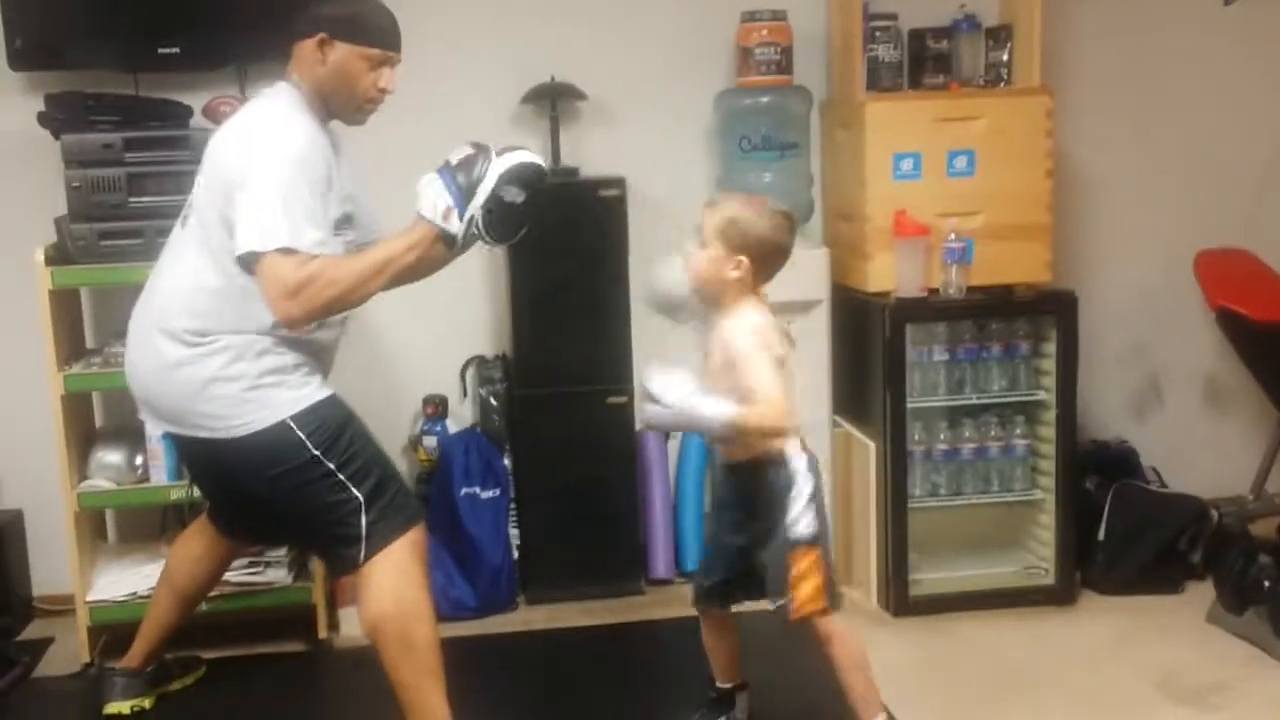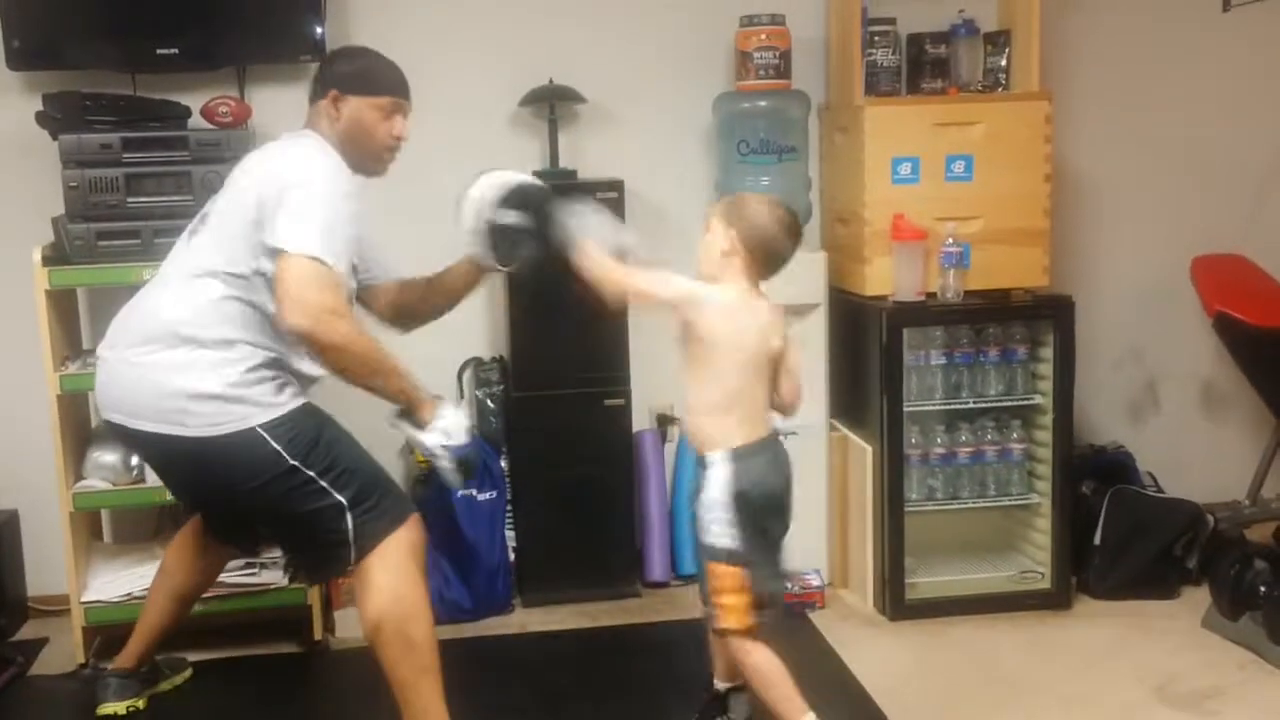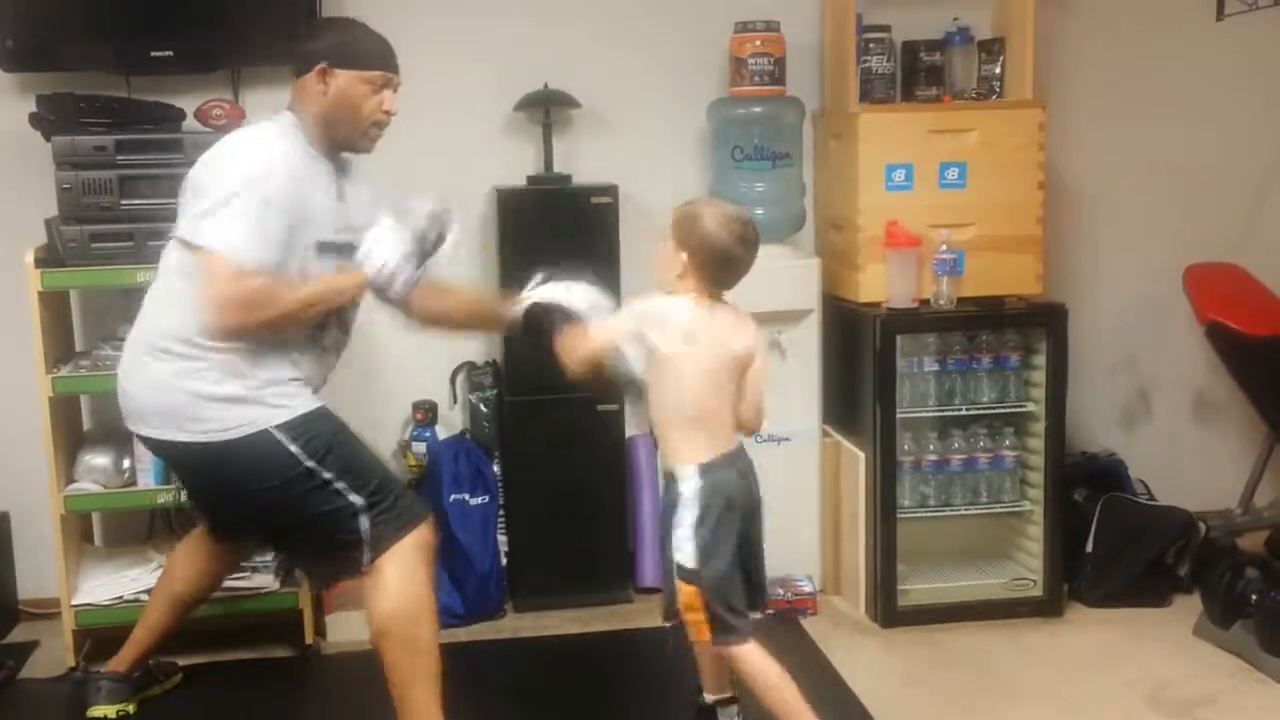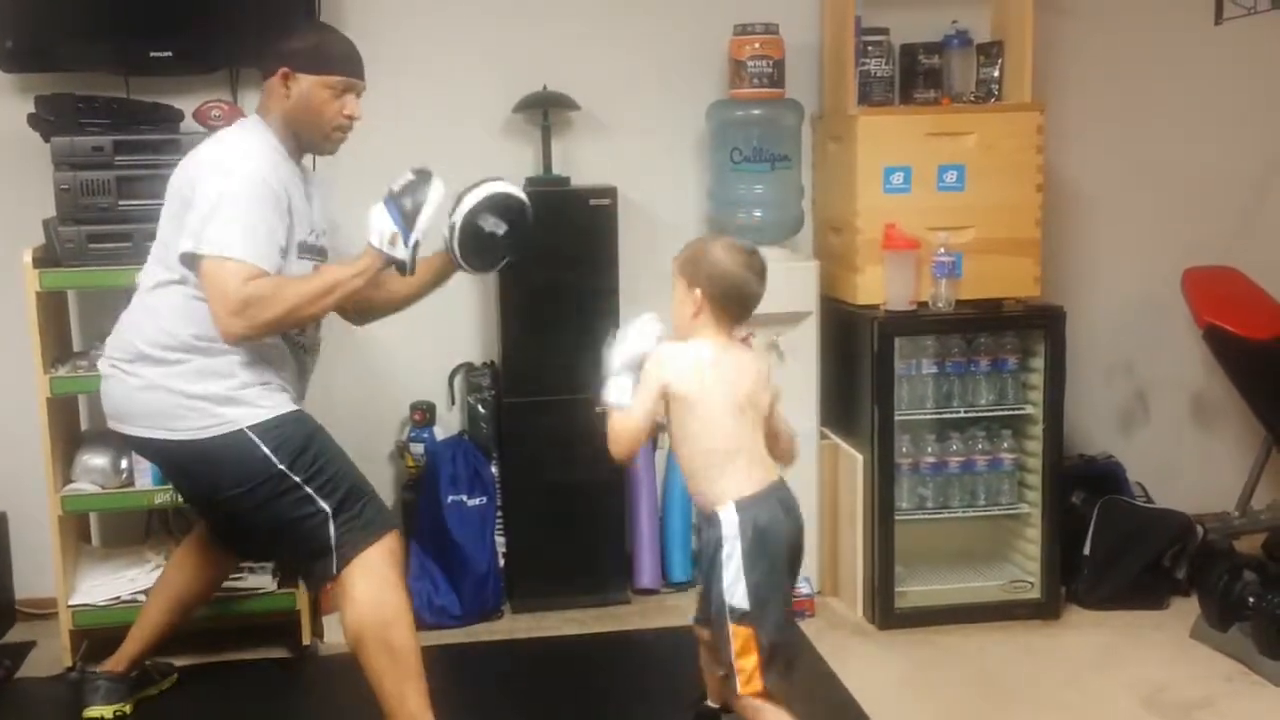
dt=1s
person 1, frame 1
left shoulder: (295, 132)
right shoulder: (283, 140)
left elbow: (354, 259)
right elbow: (306, 290)
left wrist: (454, 221)
right wrist: (433, 226)
left hip: (187, 366)
right hip: (232, 377)
left knee: (236, 518)
right knee: (393, 538)
person 1, frame 2
left shoulder: (305, 180)
right shoulder: (313, 174)
left elbow: (395, 305)
right elbow: (312, 317)
left wrist: (482, 263)
right wrist: (426, 404)
left hip: (137, 382)
right hip: (206, 394)
left knee: (230, 516)
right knee: (391, 538)
person 1, frame 3
left shoulder: (332, 178)
right shoulder: (267, 165)
left elbow: (407, 291)
right elbow: (232, 309)
left wrist: (518, 312)
right wrist: (360, 276)
left hip: (162, 392)
right hip: (218, 397)
left knee: (233, 527)
right knee: (402, 542)
person 1, frame 4
left shoulder: (283, 170)
right shoulder: (244, 165)
left elbow: (345, 303)
right elbow: (244, 313)
left wrist: (451, 255)
right wrist: (376, 255)
left hip: (159, 391)
right hip: (202, 398)
left knee: (234, 527)
right knee: (369, 546)
person 2, frame 1
left shoulder: (745, 331)
right shoulder: (732, 313)
left elbow: (774, 420)
left wrist: (694, 410)
left hip: (779, 478)
right hip: (738, 477)
left knee: (817, 614)
right knee: (710, 602)
person 2, frame 2
left shoulder: (698, 297)
right shoulder: (771, 316)
left elbow: (611, 280)
right elbow: (787, 400)
left wrist: (584, 235)
left hip: (729, 475)
right hip: (764, 459)
left knee: (736, 628)
right knee: (721, 602)
person 2, frame 3
left shoulder: (654, 313)
right shoulder: (742, 327)
left elbow: (573, 355)
right elbow: (750, 418)
left hip: (696, 489)
right hip: (730, 474)
left knee: (726, 640)
right knee: (695, 618)
person 2, frame 4
left shoulder: (667, 359)
right shoulder: (756, 364)
left elbow: (622, 443)
right elbow: (786, 451)
left wrist: (618, 372)
left hip: (742, 527)
right hip: (773, 511)
right knee: (711, 631)
